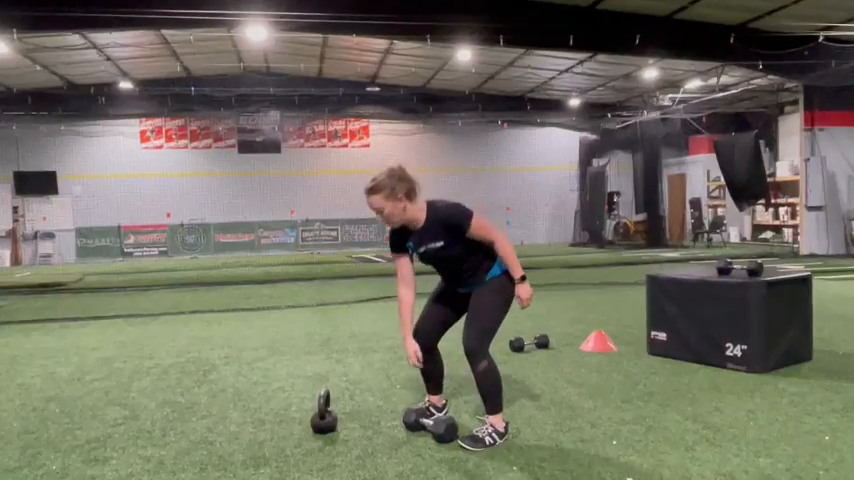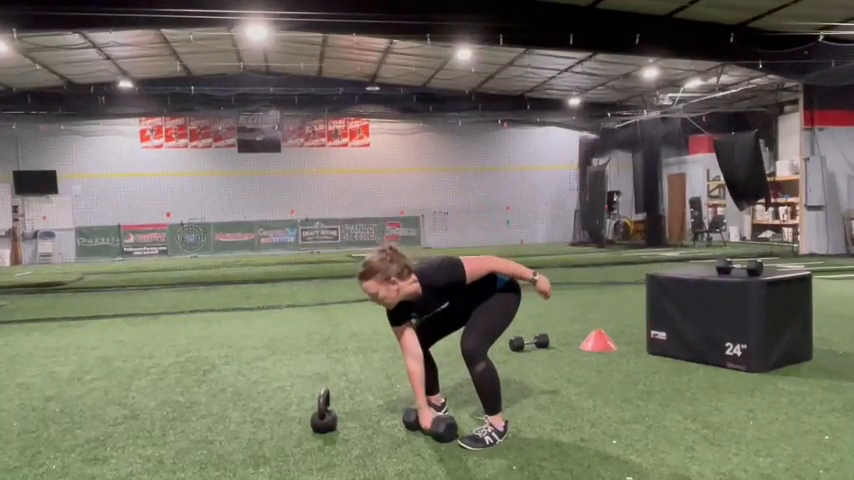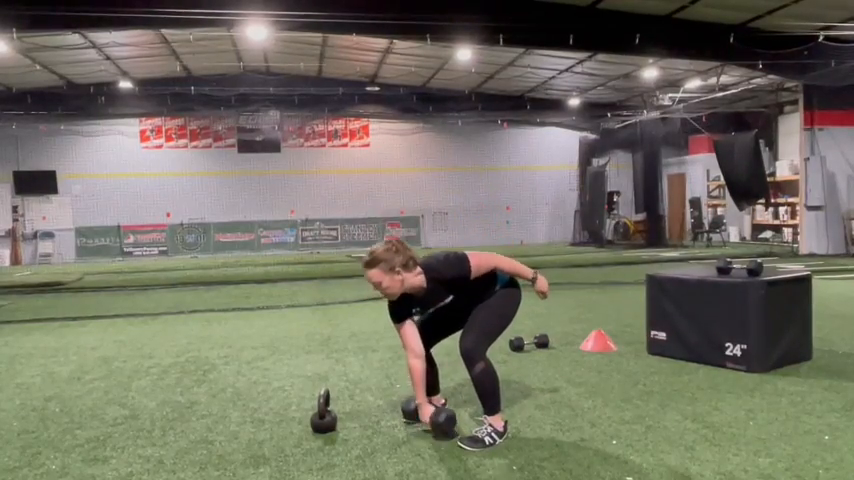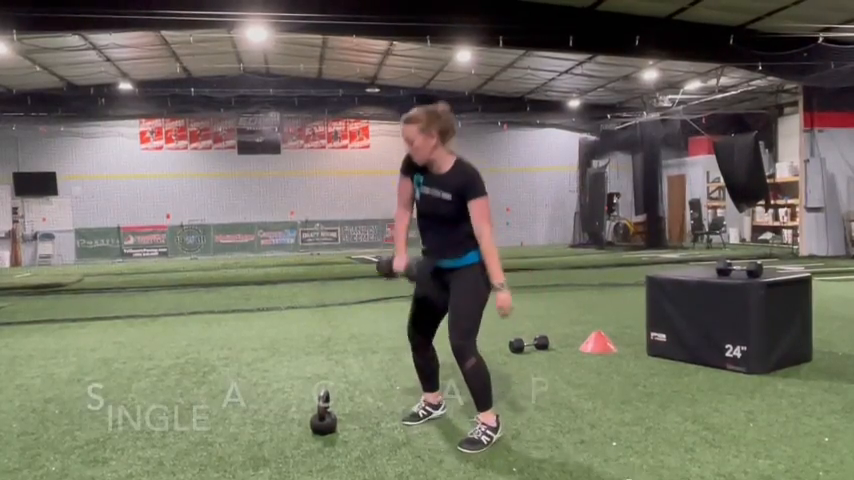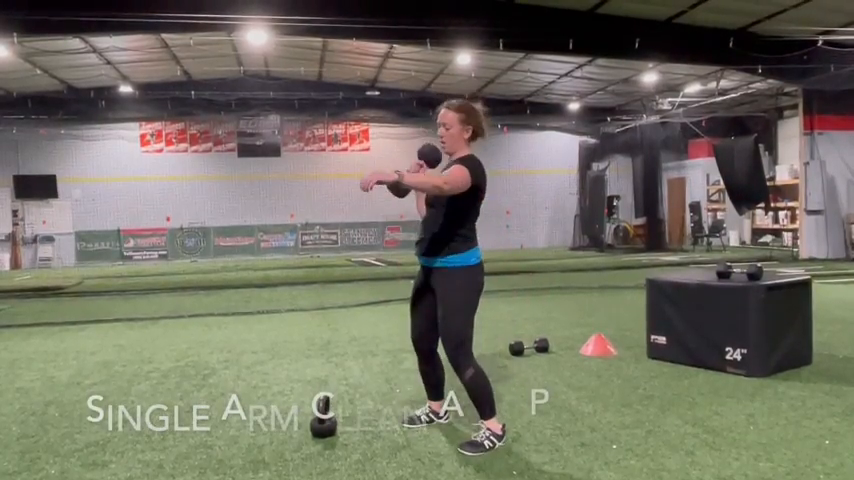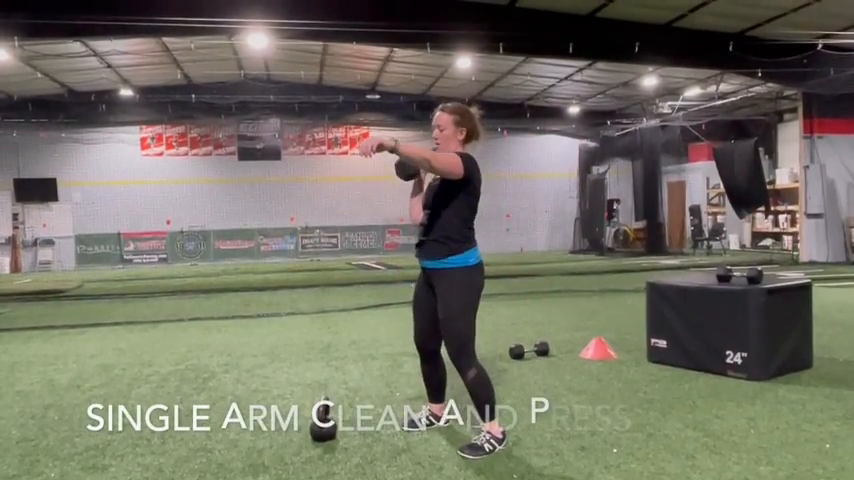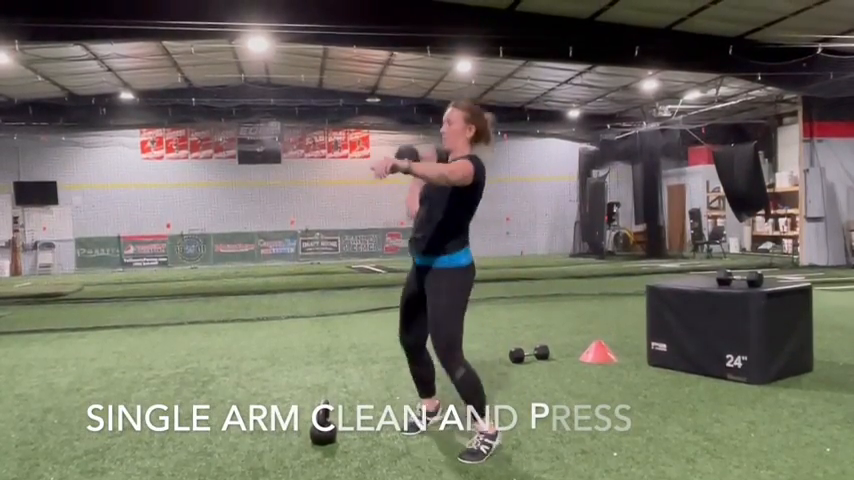
dt=0.5s
person 1, frame 1
left shoulder: (447, 214)
right shoulder: (399, 236)
left elbow: (496, 239)
right elbow: (405, 288)
left wrist: (519, 280)
right wrist: (408, 339)
left hip: (493, 280)
right hip: (456, 286)
left knee: (474, 344)
right knee: (424, 336)
left ankle: (498, 425)
right ankle: (437, 404)
person 1, frame 2
left shoulder: (438, 275)
right shoulder: (399, 308)
left elbow: (490, 263)
right elbow: (413, 357)
left wrist: (534, 278)
right wrist: (422, 407)
left hip: (500, 292)
left knee: (471, 348)
right knee: (418, 341)
left ankle: (497, 424)
right ankle: (436, 402)
person 1, frame 3
left shoulder: (443, 269)
right shoulder: (400, 303)
left elbow: (493, 260)
right elbow: (415, 355)
left wrist: (534, 277)
right wrist: (423, 403)
left hip: (499, 293)
left knee: (470, 347)
right knee: (417, 345)
left ankle: (497, 424)
right ankle: (437, 403)
person 1, frame 4
left shoulder: (466, 176)
right shoulder: (412, 166)
left elbow: (485, 233)
right elbow: (404, 210)
left wrist: (499, 286)
right wrist: (400, 253)
left hip: (470, 267)
right hip: (435, 266)
left knee: (461, 342)
right knee: (418, 333)
left ankle: (489, 421)
right ankle: (432, 401)
person 1, frame 5
left shoulder: (470, 168)
right shoulder: (447, 168)
left elbow: (440, 184)
right elbow: (428, 212)
left wrist: (391, 177)
right wrist: (417, 177)
left hip: (460, 272)
right hip: (431, 269)
left knee: (457, 352)
right knee: (422, 344)
left ankle: (493, 427)
right ankle: (436, 408)
person 1, frame 6
left shoulder: (464, 165)
right shoulder: (440, 175)
left elbow: (429, 159)
right elbow: (418, 216)
left wrist: (389, 144)
right wrist: (418, 179)
left hip: (459, 272)
right hip: (431, 271)
left knee: (461, 353)
right knee: (425, 345)
left ankle: (494, 430)
right ankle: (436, 411)
person 1, frame 7
left shoulder: (471, 166)
right shoulder: (441, 165)
left elbow: (442, 175)
right elbow: (416, 208)
left wrist: (400, 165)
right wrist: (410, 165)
left hip: (450, 271)
right hip: (422, 268)
left knee: (448, 352)
right knee: (410, 342)
left ankle: (487, 429)
right ankle: (429, 405)
